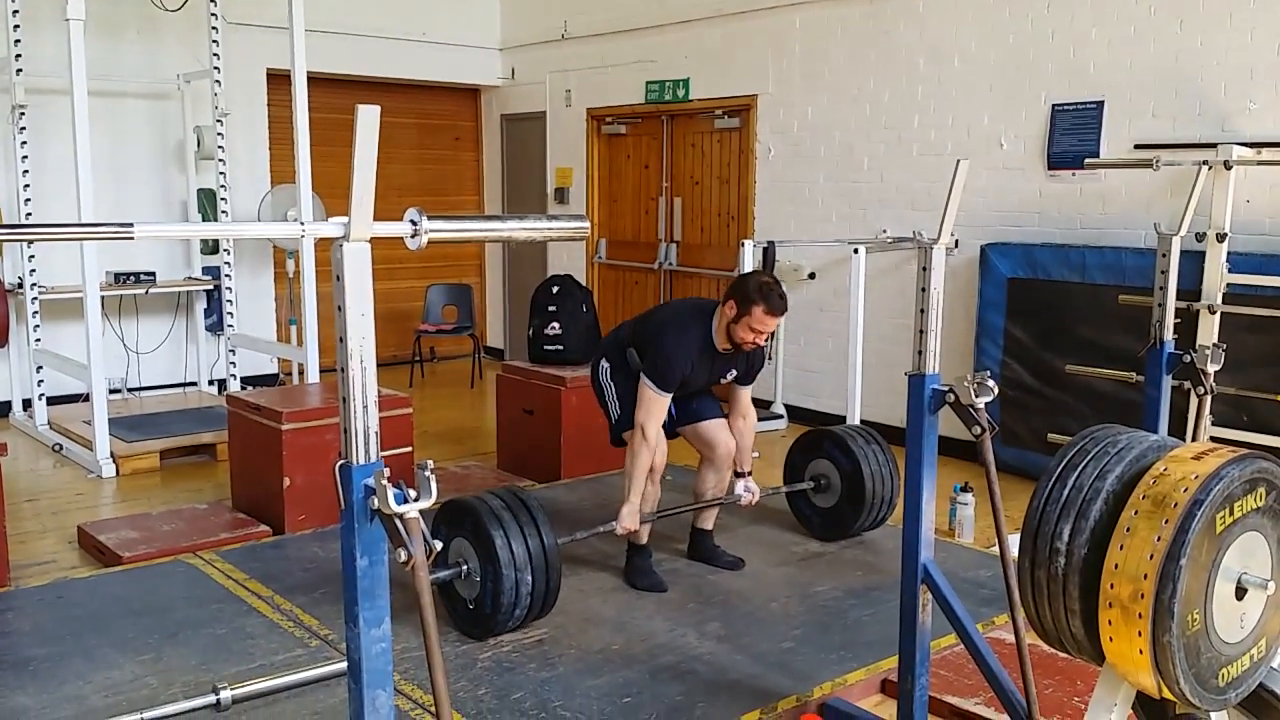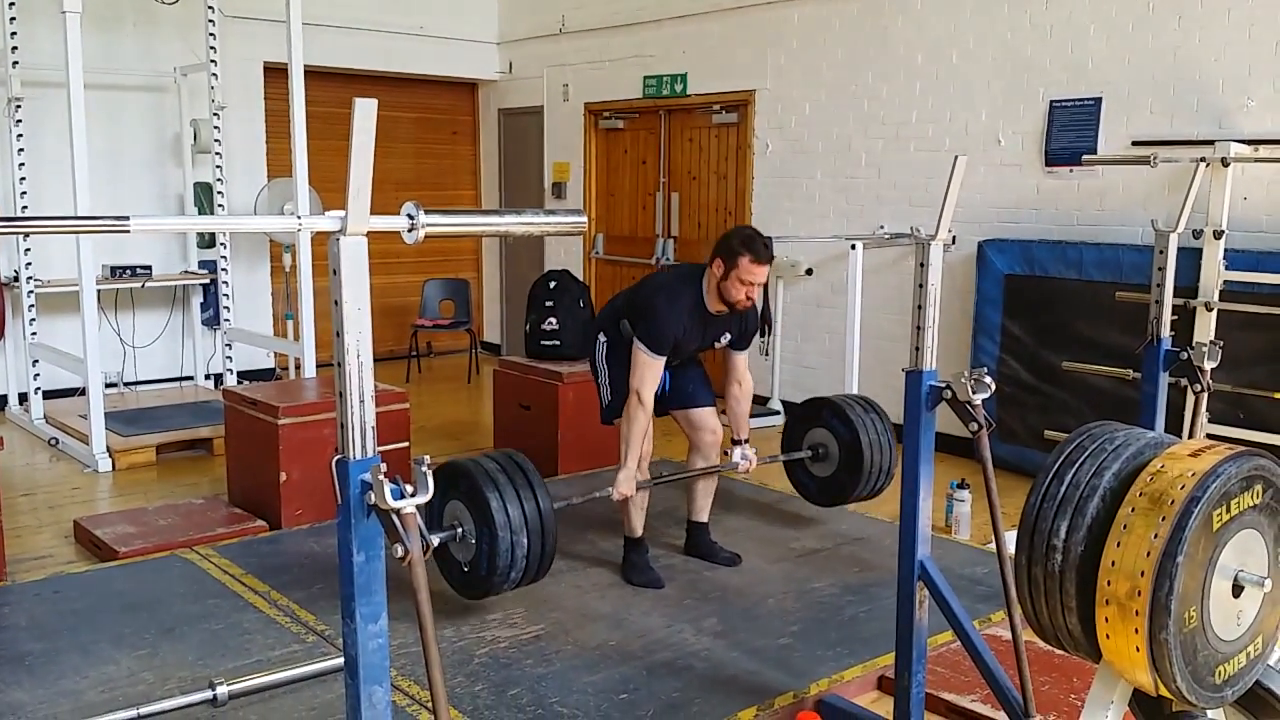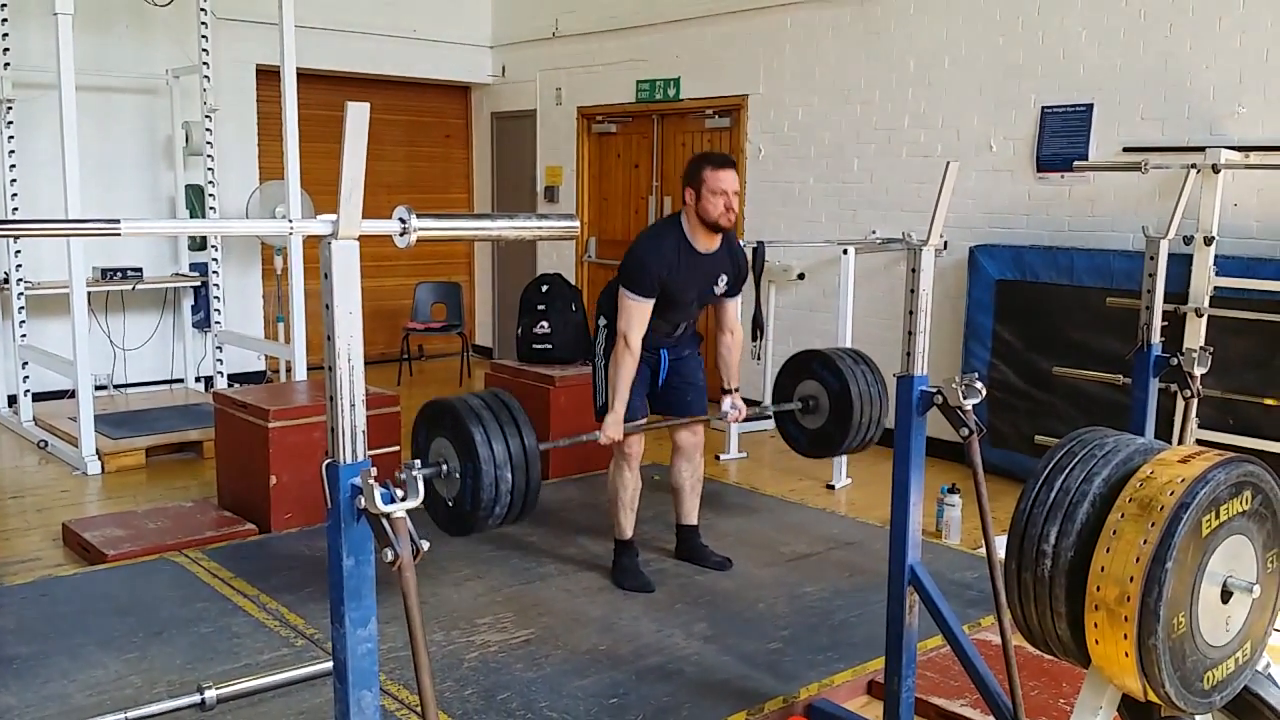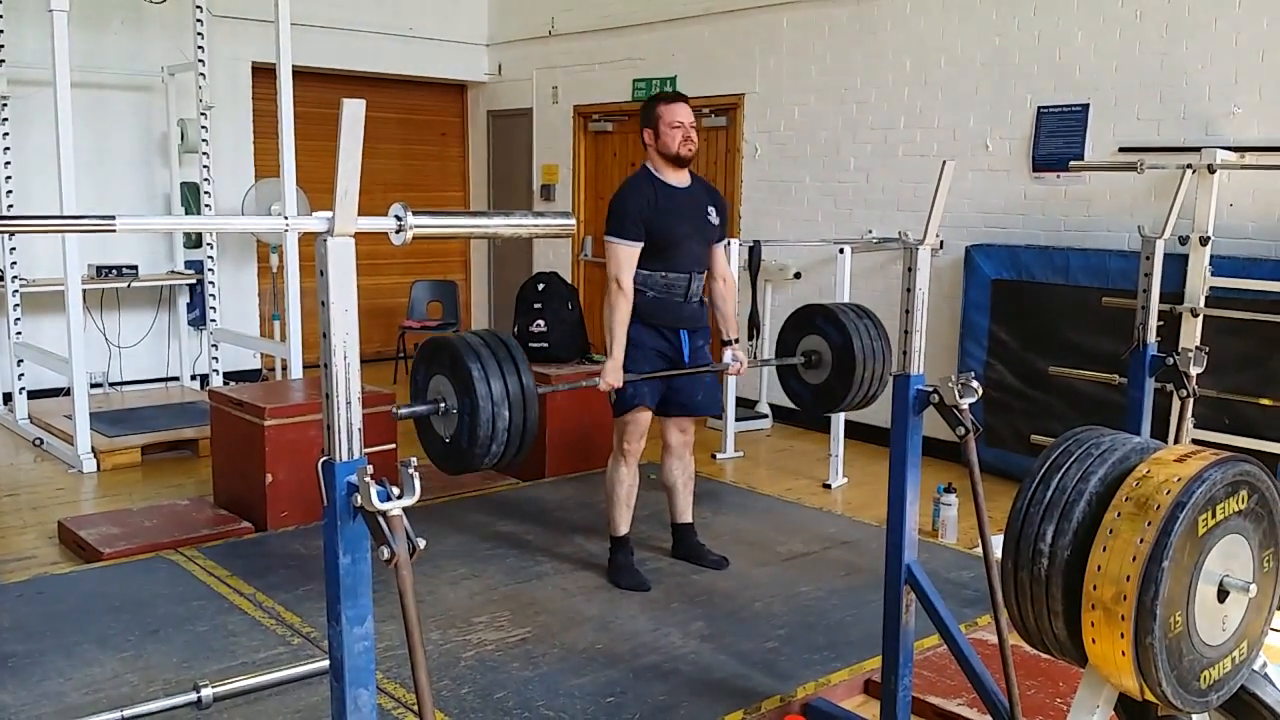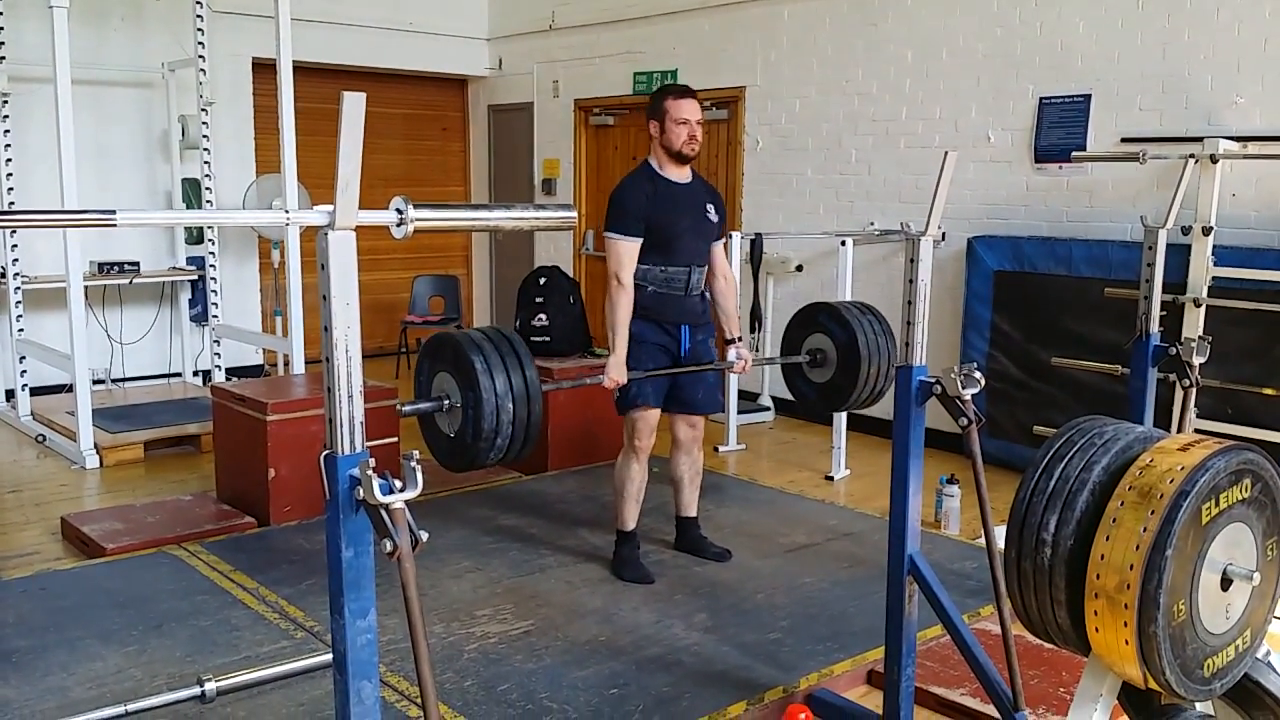
dt=0.4s
person 1, frame 1
left shoulder: (750, 350)
right shoulder: (679, 341)
left elbow: (743, 412)
right elbow: (647, 429)
left wrist: (744, 475)
right wrist: (630, 505)
right hip: (623, 371)
left knee: (723, 448)
right knee: (655, 457)
left ankle: (701, 541)
right ankle: (638, 555)
person 1, frame 2
left shoulder: (744, 315)
right shoulder: (669, 305)
left elbow: (739, 380)
right elbow: (642, 394)
left wrist: (741, 442)
right wrist: (627, 470)
left hip: (676, 354)
right hip: (621, 347)
left knee: (710, 436)
right knee: (643, 446)
left ankle: (698, 536)
right ankle: (634, 551)
person 1, frame 3
left shoulder: (732, 256)
right shoulder: (655, 250)
left elbow: (729, 329)
right elbow: (630, 338)
left wrist: (731, 392)
right wrist: (615, 413)
left hip: (679, 341)
right hip: (626, 338)
left knee: (691, 440)
right knee: (631, 446)
left ankle: (688, 539)
right ankle: (625, 553)
person 1, frame 4
left shoulder: (709, 197)
right shoulder: (635, 196)
left elbow: (721, 275)
right elbow: (620, 281)
left wrist: (730, 340)
right wrist: (614, 357)
left hip: (692, 333)
right hip: (642, 334)
left knee: (681, 439)
right knee: (630, 443)
left ankle: (684, 537)
right ankle: (620, 552)
person 1, frame 5
left shoulder: (708, 196)
right shoulder: (635, 192)
left elbow: (722, 273)
right elbow: (620, 278)
left wrist: (734, 339)
right wrist: (617, 353)
left hip: (696, 328)
right hip: (644, 329)
left knee: (690, 435)
right knee: (641, 439)
left ankle: (688, 531)
right ankle: (626, 545)
